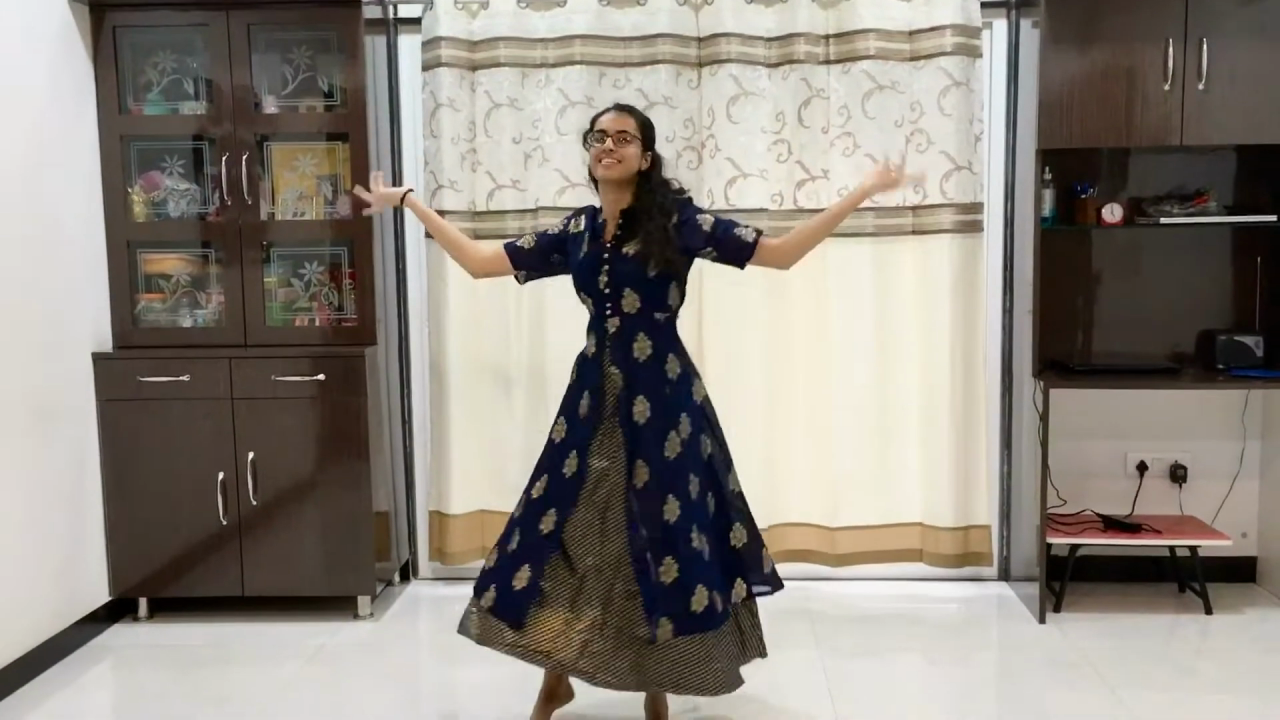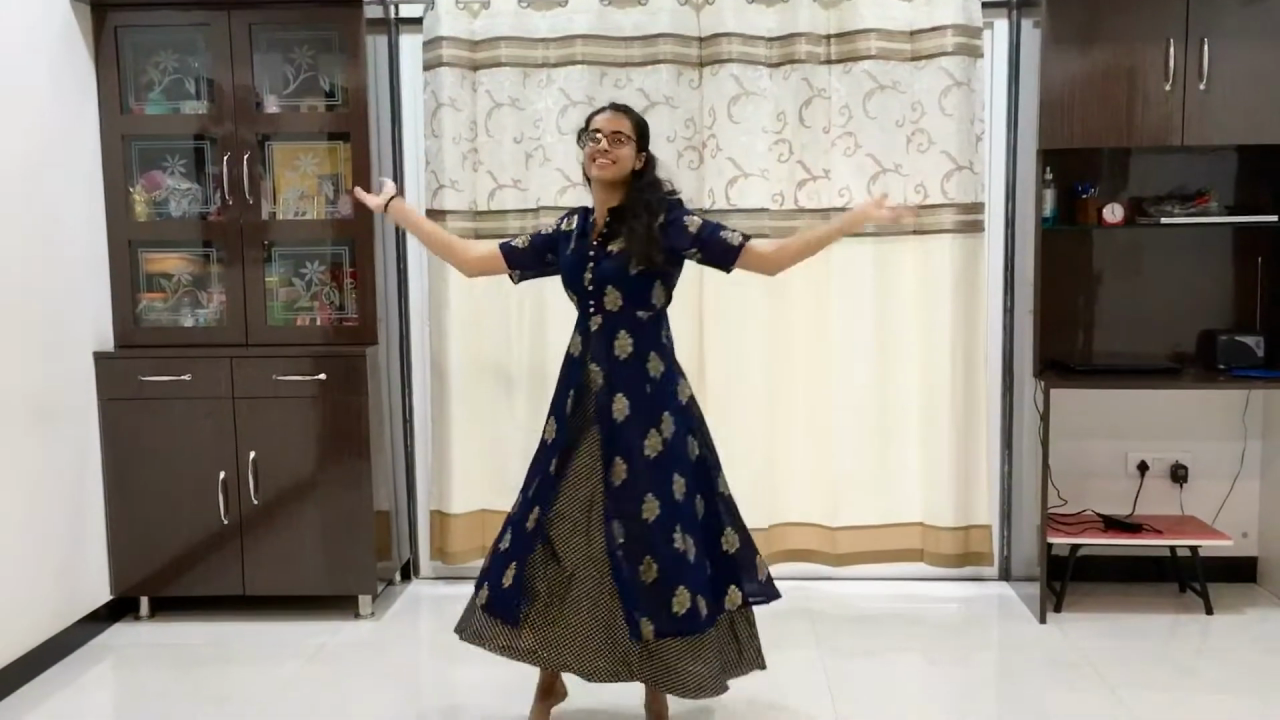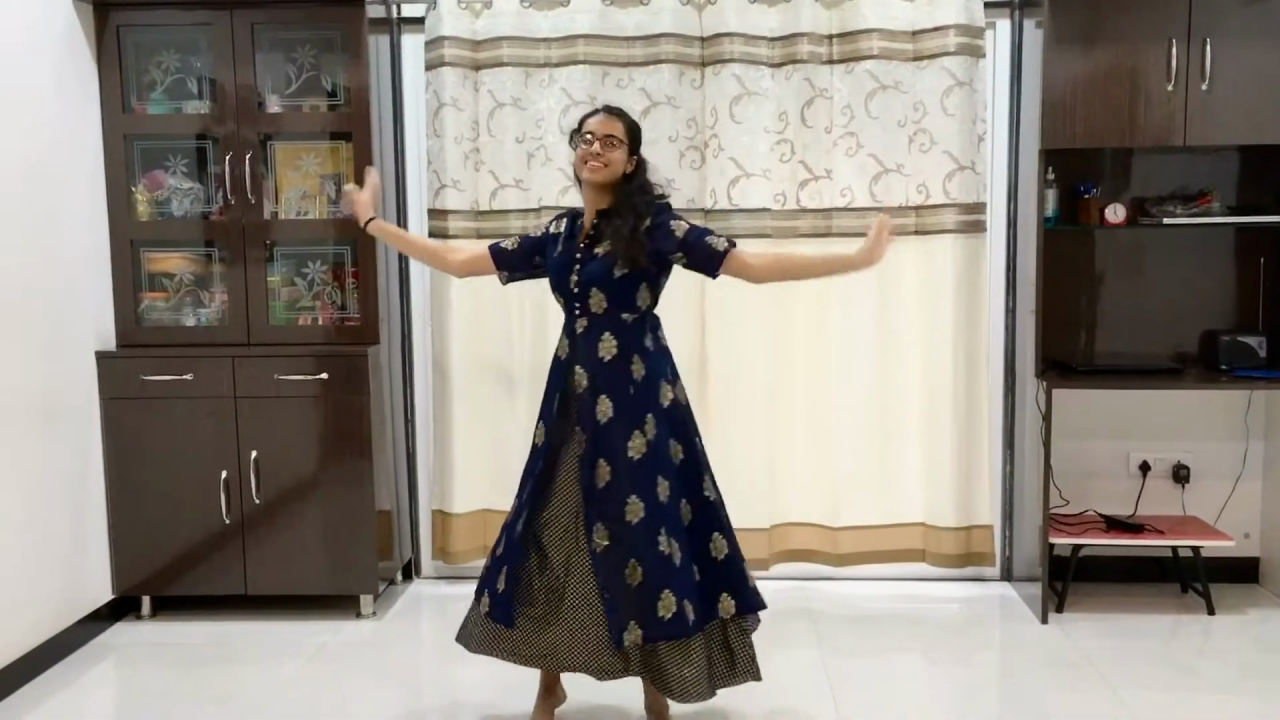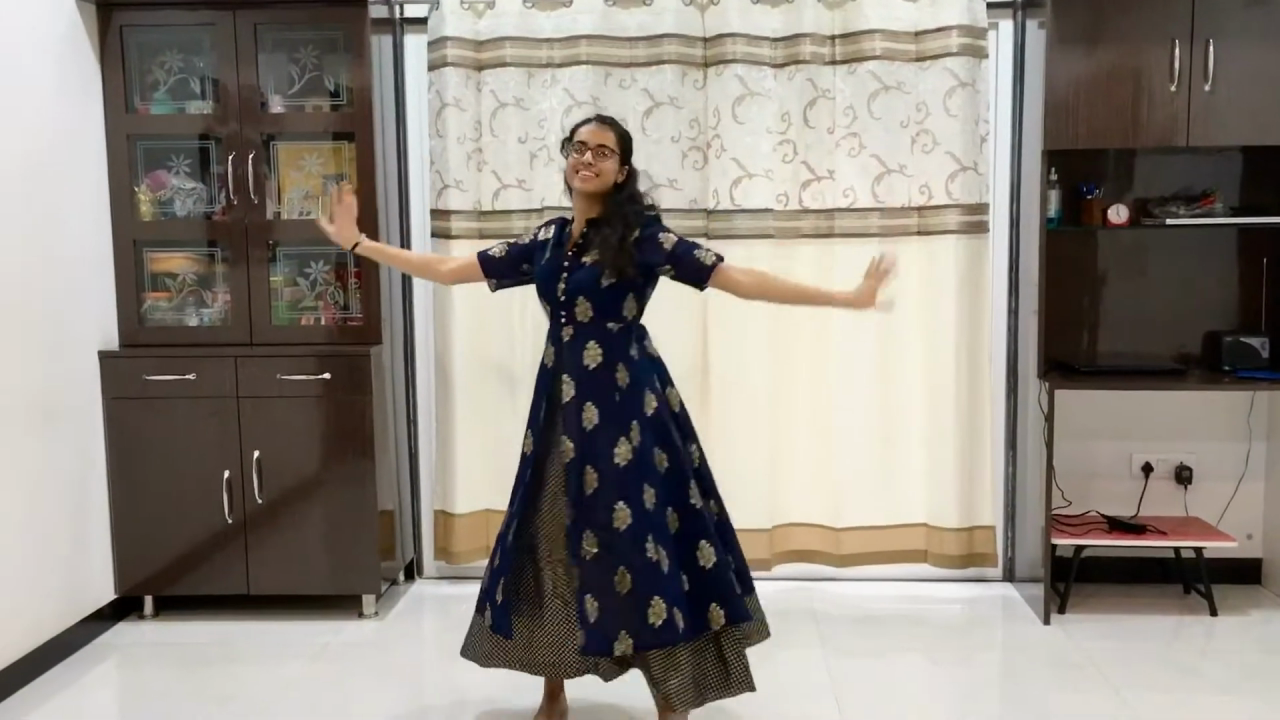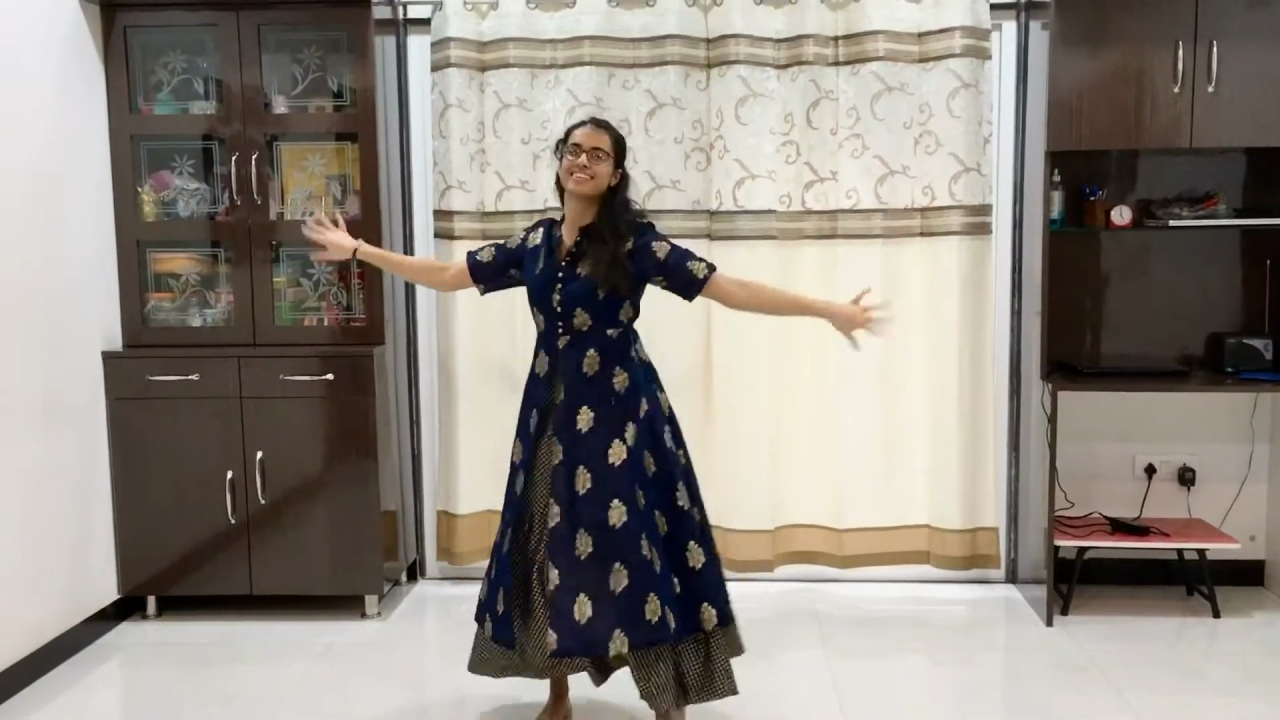
dt=0.1s
person 1, frame 1
left shoulder: (678, 221)
right shoulder: (575, 230)
left elbow: (780, 252)
right elbow: (477, 260)
left wrist: (857, 196)
right wrist: (406, 202)
left hip: (661, 395)
right hip: (593, 397)
left knee: (665, 536)
right knee: (563, 531)
person 1, frame 2
left shoulder: (666, 221)
right shoulder: (568, 230)
left elbow: (768, 258)
right elbow: (470, 259)
left wrist: (854, 219)
right wrist: (395, 207)
left hip: (647, 394)
right hip: (581, 396)
left knee: (653, 535)
right knee: (555, 529)
person 1, frame 3
left shoulder: (655, 224)
right shoulder: (559, 232)
left elbow: (750, 265)
right elbow: (459, 261)
left wrist: (852, 261)
right wrist: (375, 224)
left hip: (636, 397)
right hip: (573, 399)
left knee: (644, 536)
right knee: (548, 532)
person 1, frame 4
left shoulder: (643, 235)
right shoulder: (547, 239)
left elbow: (737, 279)
right elbow: (448, 270)
left wrist: (846, 296)
right wrist: (358, 242)
left hip: (624, 404)
right hip: (561, 407)
left knee: (634, 544)
right knee: (544, 543)
person 1, frame 5
left shoulder: (634, 241)
right shoulder: (536, 240)
left elbow: (727, 289)
right elbow: (448, 274)
left wrist: (828, 309)
right wrist: (357, 249)
left hip: (615, 409)
right hip: (548, 410)
left knee: (615, 554)
right knee: (542, 548)
